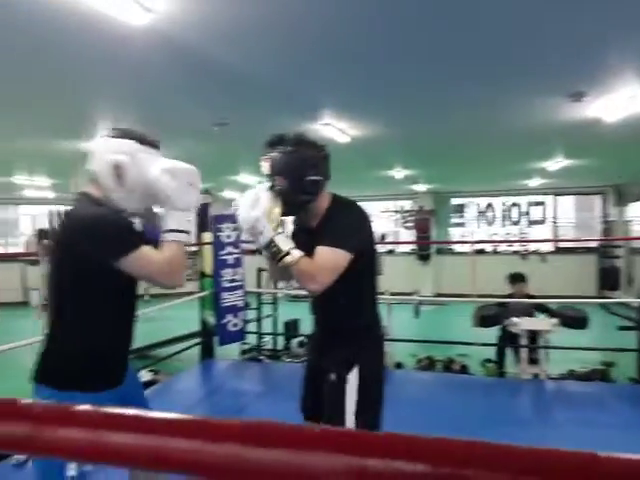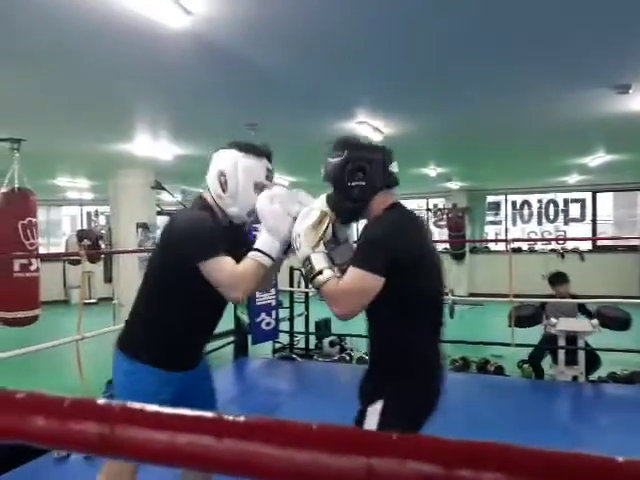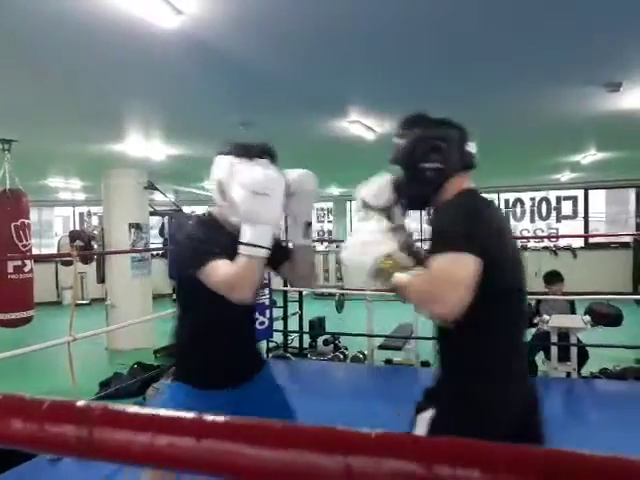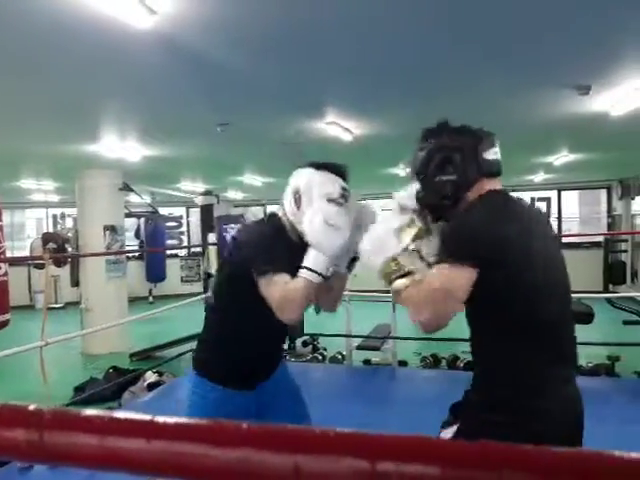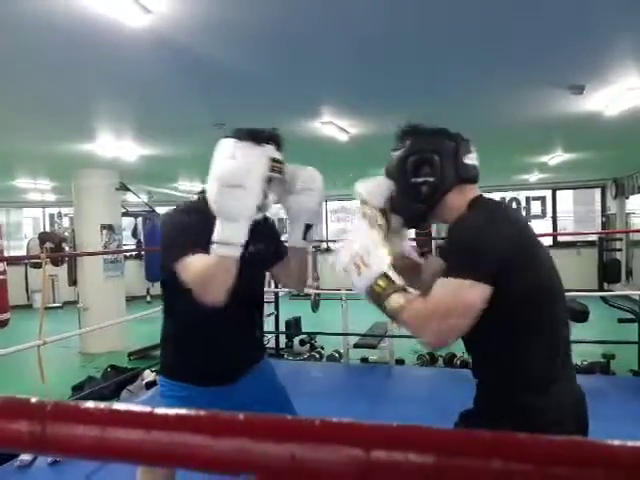
dt=0.4s
person 1, frame 1
left shoulder: (108, 219)
right shoulder: (91, 222)
left elbow: (156, 265)
right elbow: (168, 275)
left wrist: (176, 211)
right wrist: (179, 210)
left hip: (112, 375)
right hip: (71, 386)
person 1, frame 2
left shoulder: (231, 227)
right shoulder: (194, 224)
left elbow: (258, 279)
right elbow: (237, 288)
left wrist: (278, 232)
right wrist: (273, 233)
left hip: (188, 360)
right hip: (145, 361)
person 1, frame 3
left shoulder: (256, 231)
right shoulder: (194, 239)
left elbow: (304, 277)
right elbow: (241, 290)
left wrist: (301, 221)
right wrist: (260, 226)
left hip: (250, 373)
right hip: (197, 384)
person 1, frame 4
left shoulder: (303, 244)
right shoulder: (257, 238)
left elbow: (327, 302)
right elbow: (289, 310)
left wrist: (347, 252)
right wrist: (322, 251)
left hip: (268, 373)
right hip: (221, 379)
person 1, frame 5
left shoulder: (260, 227)
right shoulder: (182, 223)
left elbow: (295, 281)
right elbow: (211, 291)
left wrist: (301, 221)
right wrist: (231, 223)
left hip: (248, 369)
right hip: (187, 380)
person 2, frame 1
left shoulder: (349, 217)
right shoulder: (304, 222)
left elbow: (315, 280)
right elbow: (290, 272)
left wrist: (271, 237)
right wrist: (265, 236)
left hip: (356, 346)
right hip: (325, 340)
right knee: (318, 425)
person 2, frame 2
left shoulder: (387, 230)
right shoulder: (398, 224)
left elbow: (344, 304)
right elbow: (357, 281)
left wrist: (310, 252)
right wrist: (331, 242)
left hip: (402, 376)
right hip: (406, 368)
person 2, frame 3
left shoulder: (458, 215)
right shoulder: (480, 211)
left elbow: (443, 304)
right elbow: (438, 277)
left wrist: (385, 263)
right wrist: (392, 230)
left hip: (471, 394)
person 2, frame 4
left shoulder: (473, 220)
right shoulder: (529, 218)
left elbow: (430, 312)
left wrist: (394, 262)
right wrist: (431, 245)
left hip: (505, 413)
person 2, frame 5
left shoulder: (480, 229)
right shoulder: (487, 221)
left elbow: (436, 328)
right elbow: (427, 283)
left wrist: (376, 276)
right wrist: (388, 235)
